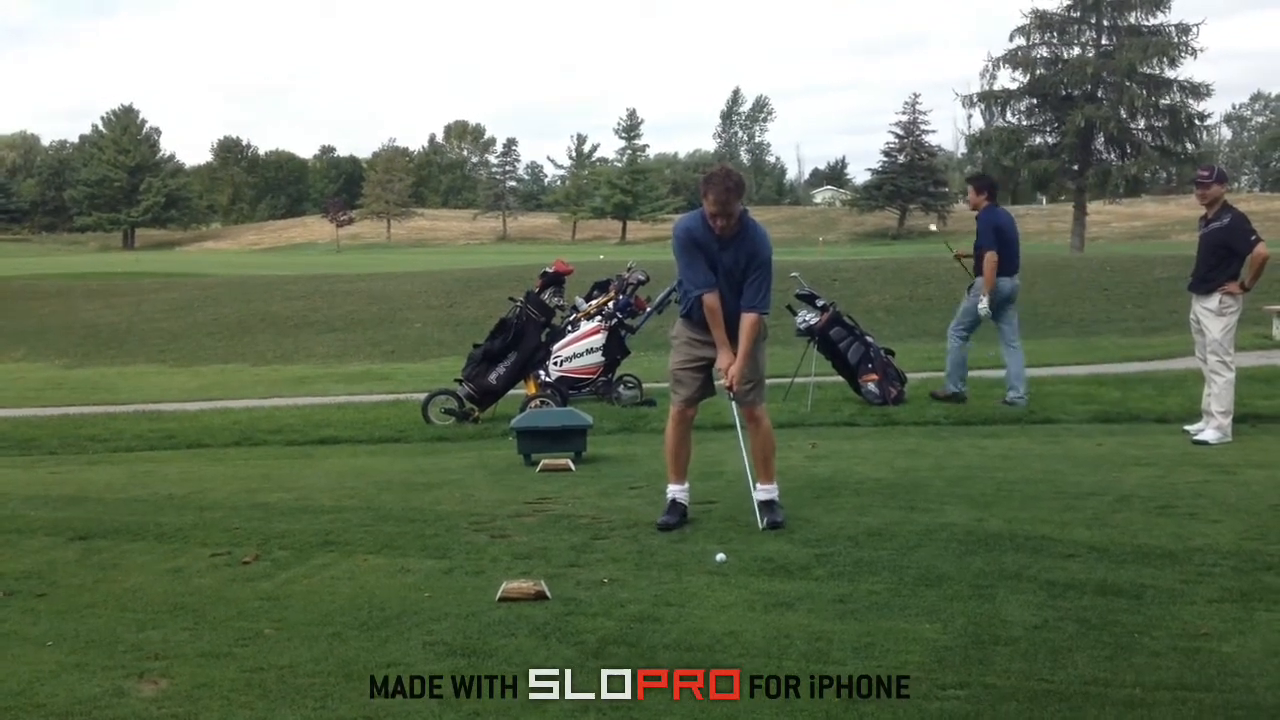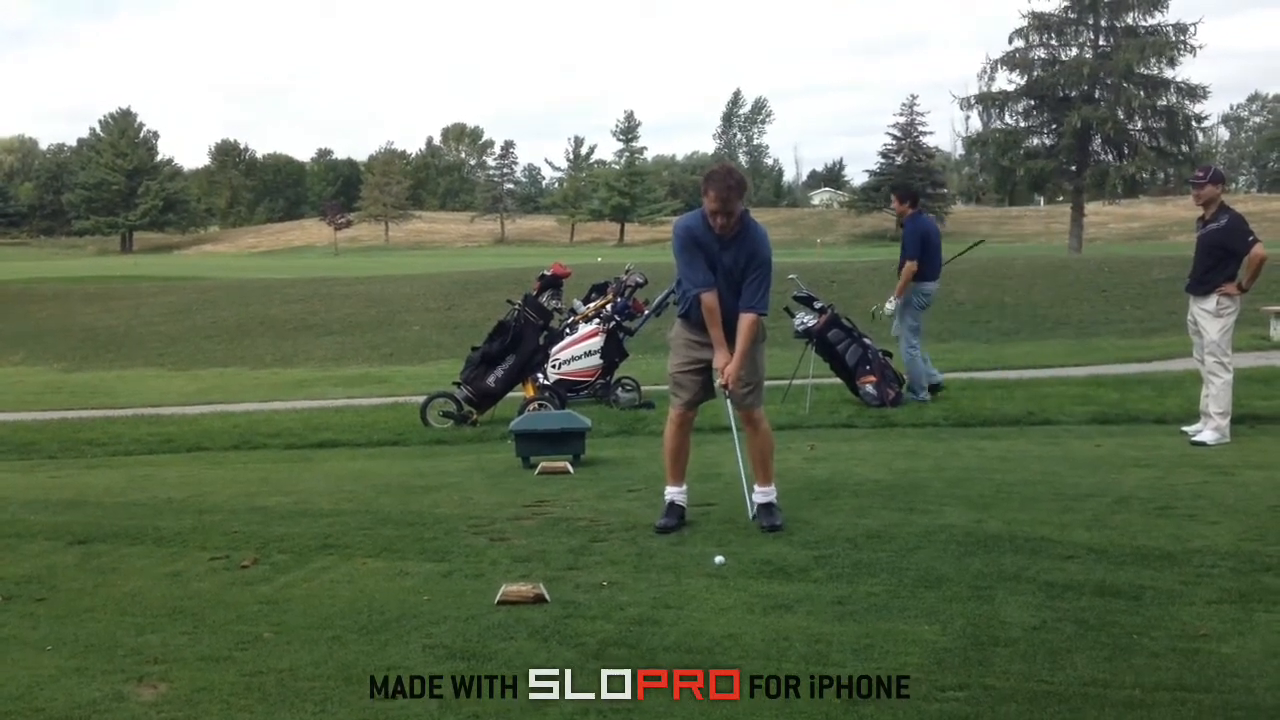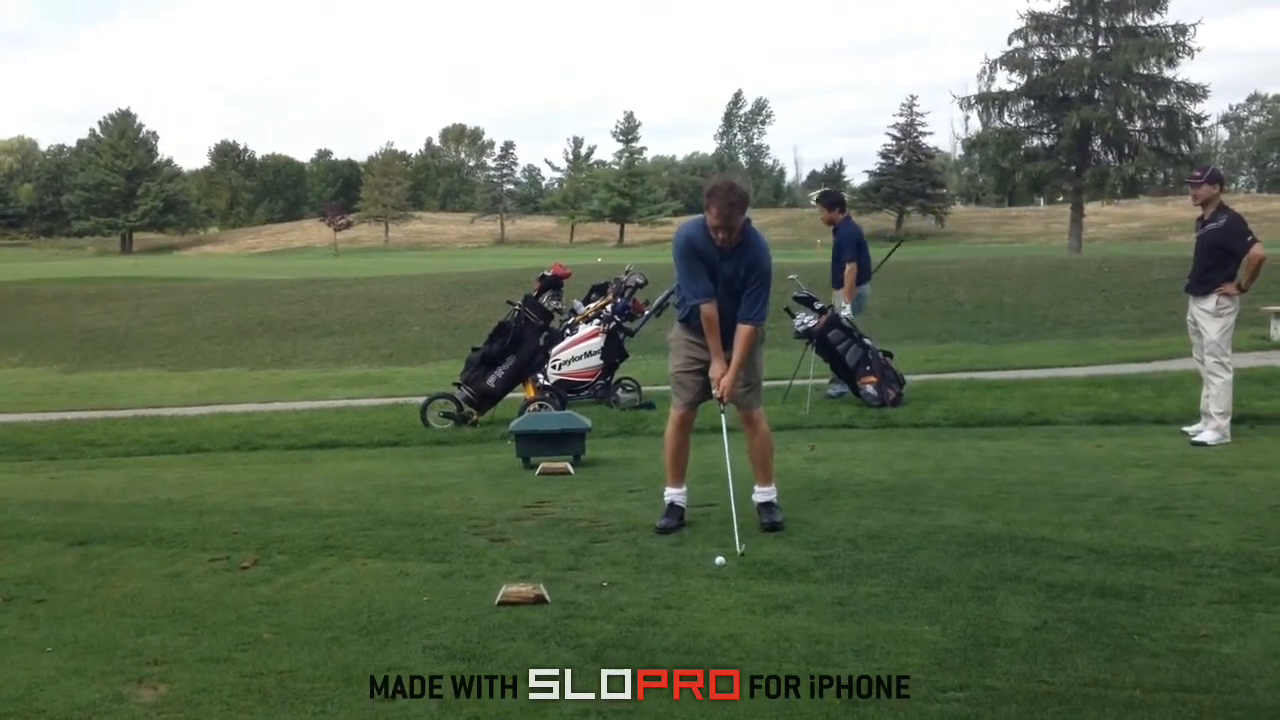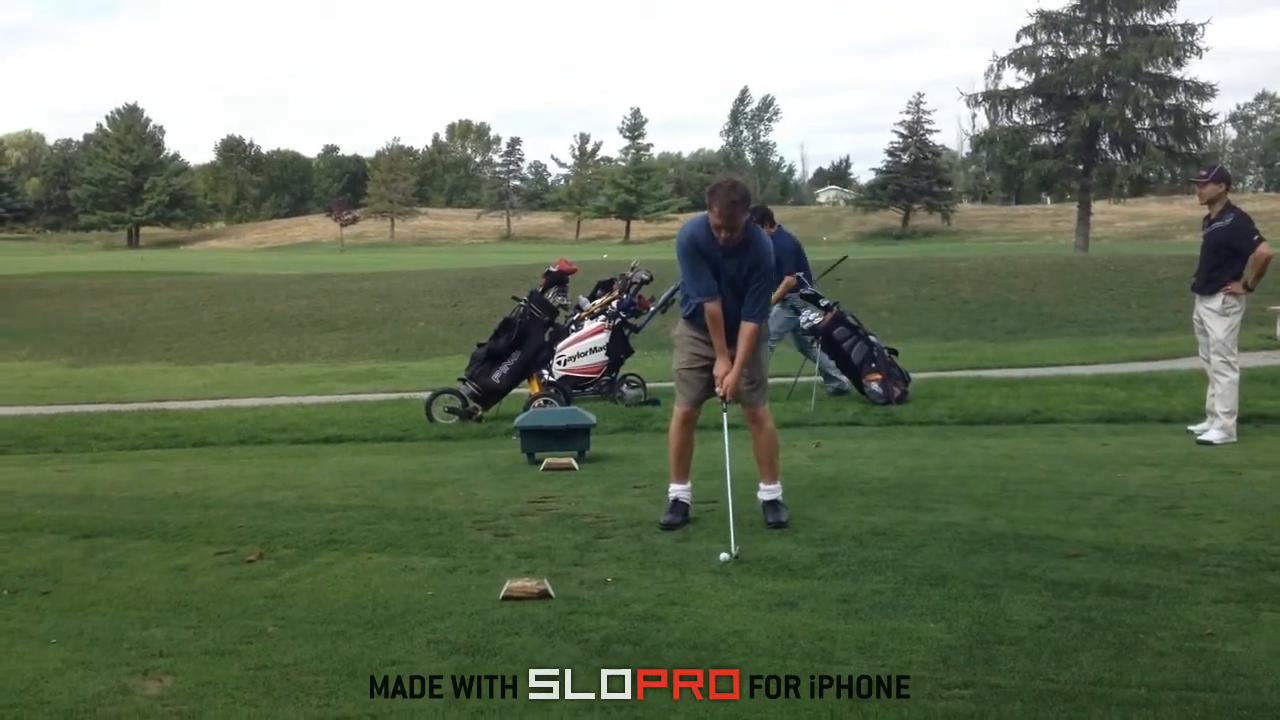
dt=0.5s
person 1, frame 1
left shoulder: (757, 239)
right shoulder: (685, 230)
left elbow: (753, 308)
right elbow: (706, 294)
left wrist: (740, 360)
right wrist: (721, 350)
left hip: (743, 329)
right hip: (694, 329)
left knee: (754, 411)
right knee: (680, 411)
left ankle: (767, 494)
right ankle: (677, 497)
person 1, frame 2
left shoulder: (757, 240)
right shoulder: (686, 230)
left elbow: (752, 309)
right elbow: (705, 293)
left wrist: (736, 360)
right wrist: (719, 350)
left hip: (742, 331)
right hip: (693, 331)
left knee: (752, 414)
right knee: (680, 414)
left ankle: (765, 497)
right ankle: (675, 499)
person 1, frame 3
left shoulder: (757, 250)
right shoulder: (687, 237)
left elbow: (749, 320)
right elbow: (704, 304)
left wrist: (733, 371)
right wrist: (715, 360)
left hip: (741, 336)
right hip: (693, 333)
left knee: (752, 414)
right knee: (681, 414)
left ankle: (766, 497)
right ankle: (675, 500)
person 1, frame 4
left shoulder: (761, 247)
right shoulder: (690, 236)
left elbow: (753, 317)
right elbow: (709, 301)
left wrist: (736, 369)
right wrist: (720, 357)
left hip: (745, 332)
right hip: (697, 330)
left knee: (757, 411)
right knee: (684, 412)
left ankle: (771, 494)
right ankle: (679, 496)
person 2, frame 1
left shoulder: (1233, 219)
right shoulder: (1204, 220)
left elbow: (1261, 253)
left wrist: (1245, 286)
right wrist: (1197, 279)
left hip: (1220, 301)
right hip: (1199, 300)
left knee: (1220, 363)
right knee: (1207, 363)
left ankle: (1220, 427)
right ankle: (1209, 419)
person 2, frame 2
left shoulder: (1230, 220)
right shoulder: (1203, 221)
left elbow: (1258, 253)
left wrist: (1242, 287)
right wrist: (1194, 281)
left hip: (1218, 302)
right hip: (1197, 301)
left knee: (1218, 364)
right knee: (1205, 364)
left ankle: (1219, 428)
right ankle: (1207, 421)
person 2, frame 3
left shoulder: (1228, 221)
right shoulder: (1202, 222)
left elbow: (1257, 253)
left wrist: (1241, 287)
right wrist: (1194, 281)
left hip: (1217, 303)
right hip: (1197, 301)
left knee: (1217, 364)
right knee: (1204, 364)
left ankle: (1219, 428)
right ankle: (1207, 421)
person 2, frame 4
left shoulder: (1236, 220)
right shoulder: (1209, 220)
left elbow: (1264, 252)
left wrist: (1248, 286)
left hip: (1223, 302)
right hip: (1203, 300)
left knee: (1223, 363)
right knee: (1211, 363)
left ankle: (1225, 427)
right ankle: (1213, 420)
person 3, frame 1
left shoulder: (986, 219)
right shoulder: (1005, 216)
left elbow: (991, 259)
left wrist: (984, 296)
right wrist: (969, 254)
left hip: (991, 284)
right hip: (1011, 282)
left knee: (957, 333)
right knee: (1011, 341)
left ankle: (954, 388)
right ankle: (1017, 395)
person 3, frame 2
left shoulder: (913, 227)
right shoulder: (927, 222)
left elbow: (911, 266)
left wrist: (894, 298)
left hip: (917, 288)
right hip: (927, 284)
left knee: (909, 343)
right knee: (907, 337)
left ankle: (919, 392)
right ankle: (932, 378)
person 3, frame 3
left shoulder: (847, 232)
right shoulder: (845, 229)
left elbow: (851, 269)
left wrist: (847, 303)
left hip: (851, 292)
right hip: (847, 291)
right ankle: (839, 386)
person 3, frame 4
left shoulder: (784, 243)
right shoulder: (778, 240)
left elbow: (790, 280)
right wrist: (776, 300)
left hip: (792, 298)
right hip: (794, 296)
left knee: (767, 341)
right knee: (805, 343)
right ankle: (837, 381)
